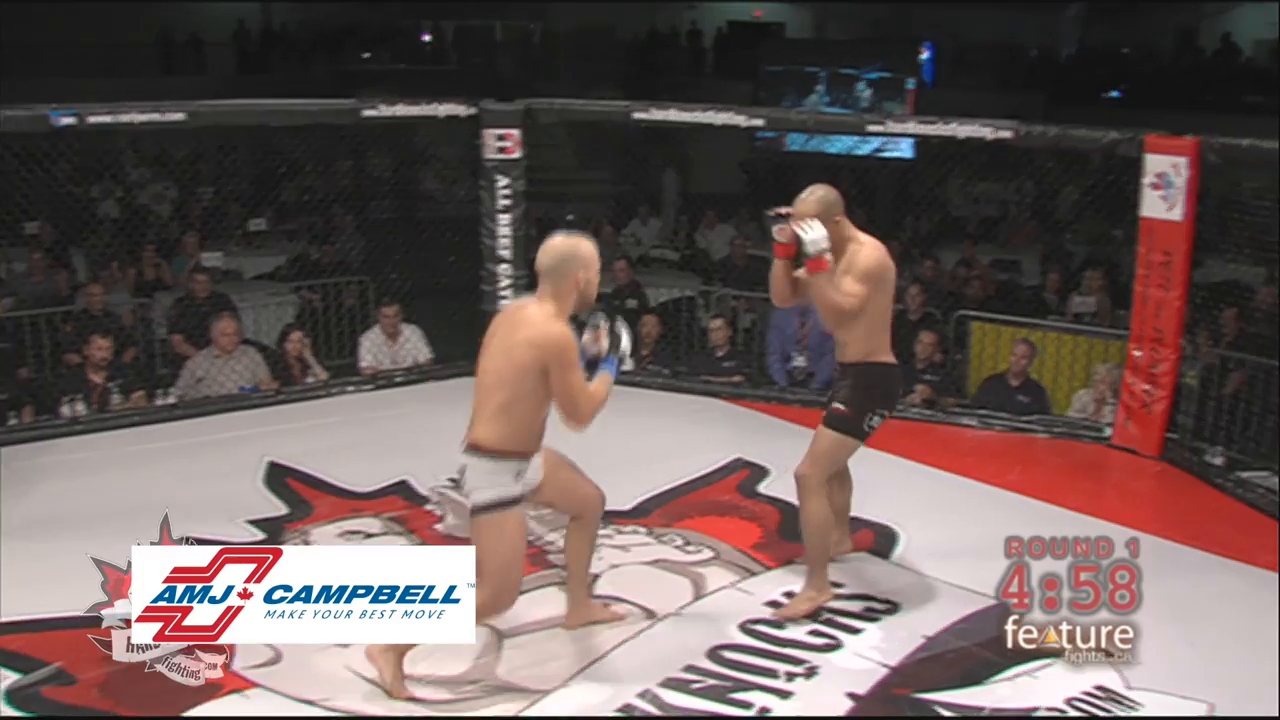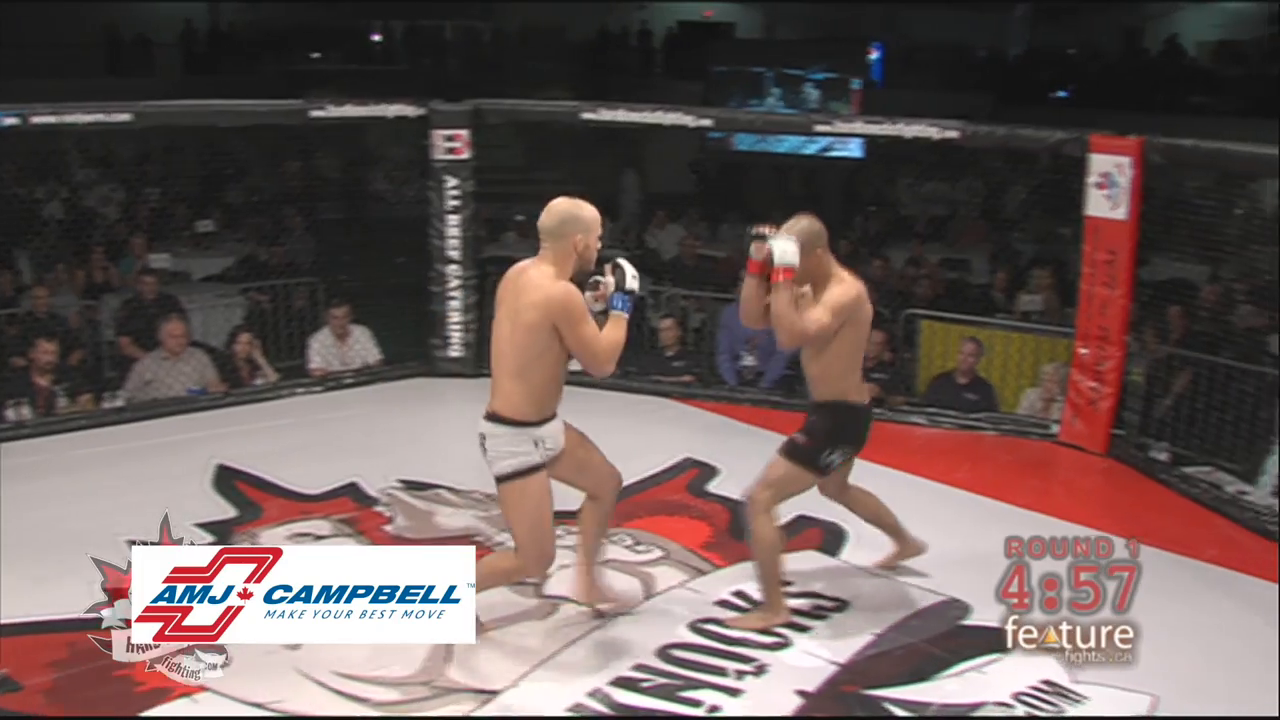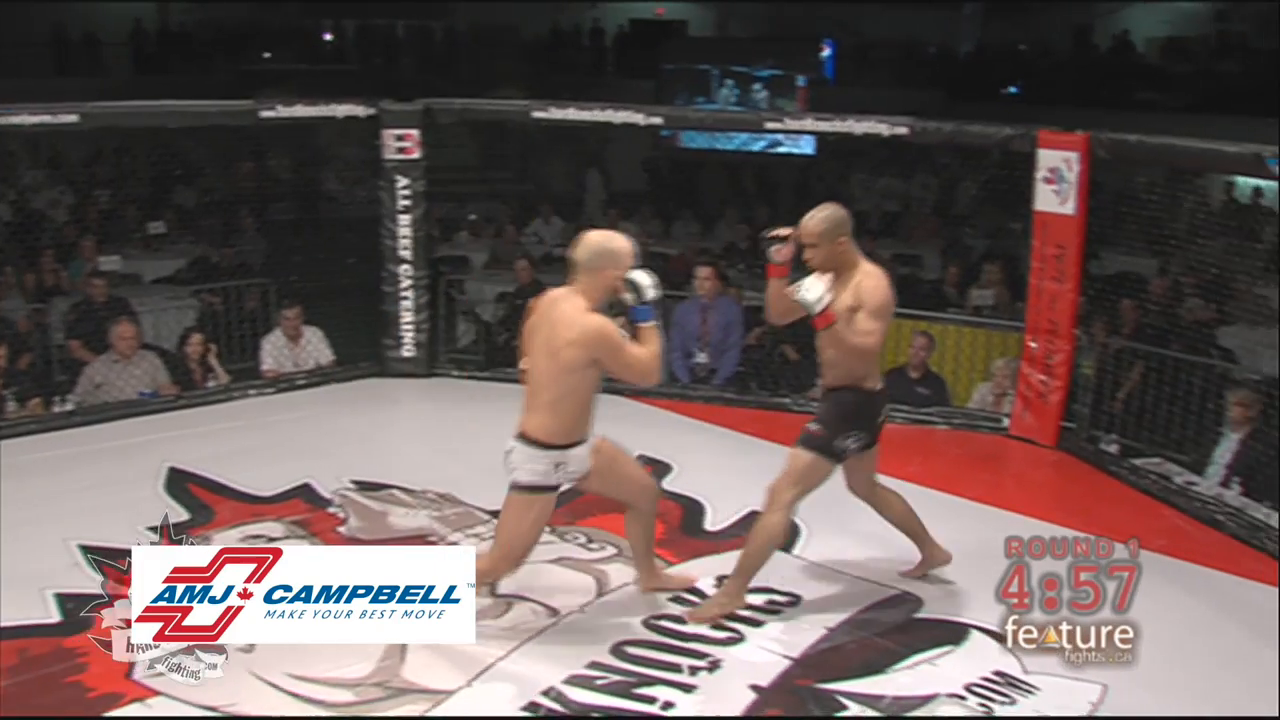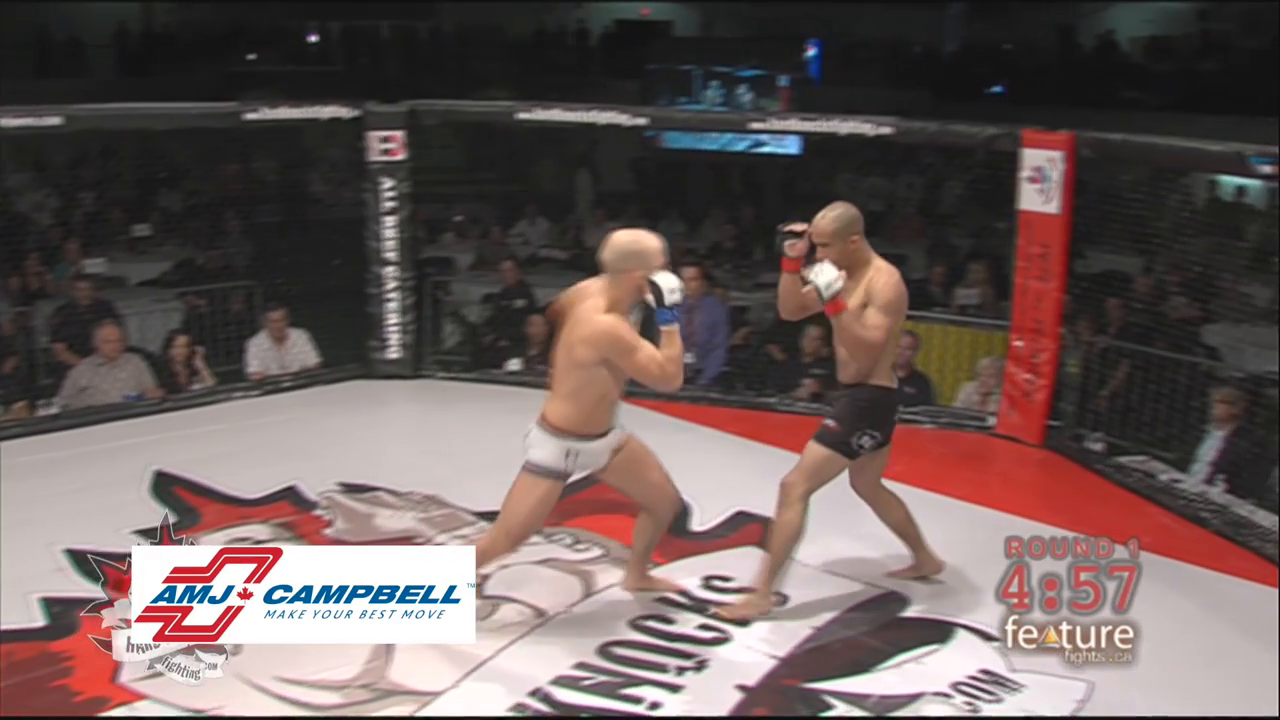
dt=0.2s
person 1, frame 1
left shoulder: (869, 256)
right shoulder: (830, 255)
left elbow: (833, 318)
right elbow: (783, 297)
left wrist: (816, 258)
right wrist: (783, 245)
left hip: (871, 378)
right hip: (849, 371)
left knee: (809, 475)
right knee: (829, 466)
left ankle: (816, 586)
right ankle: (840, 537)
person 1, frame 2
left shoulder: (845, 294)
right shoulder: (809, 290)
left elbow: (789, 338)
right elbow: (752, 318)
left wrist: (783, 275)
right wrist: (758, 265)
left hip: (839, 417)
right hip: (835, 408)
left knee: (759, 500)
right knee: (835, 488)
left ankle: (772, 606)
right ankle: (905, 543)
person 1, frame 3
left shoulder: (871, 284)
right shoulder: (829, 277)
left elbow: (863, 358)
right elbow: (777, 317)
left wrist: (824, 314)
right wrist: (779, 269)
left hip: (855, 403)
right hip: (852, 401)
left knee: (781, 494)
right knee: (864, 486)
left ankle: (733, 593)
right ankle: (931, 552)
person 1, frame 4
left shoulder: (884, 283)
right shoulder: (842, 274)
left elbow: (866, 353)
right elbow: (790, 311)
left wrist: (834, 302)
right wrist: (792, 260)
left hip: (868, 400)
right hip: (863, 397)
left knee: (794, 487)
right knee: (868, 487)
left ankle: (762, 593)
right ankle: (925, 559)
person 2, frame 1
left shoulder: (518, 311)
right shoulder: (554, 336)
right elbow: (580, 414)
left wrist: (581, 352)
right wrist: (610, 362)
left hip: (522, 457)
right hip: (495, 469)
left knee: (590, 503)
right knee: (499, 595)
left ankle: (579, 606)
right ankle: (389, 649)
person 2, frame 2
left shoulder: (519, 273)
right shoulder: (559, 295)
right elbow: (602, 363)
left wrist: (586, 305)
right wrist: (621, 302)
left hip: (541, 426)
right hip: (515, 437)
left knee: (607, 484)
right knee: (534, 561)
left ankle: (586, 581)
person 2, frame 3
left shoulder: (551, 301)
right shoulder: (594, 327)
left elbow: (530, 348)
right elbow: (648, 375)
right wrist: (646, 311)
left hip: (575, 444)
right hip: (544, 456)
left knee: (645, 494)
right knee: (503, 560)
left ankle: (650, 574)
person 2, frame 4
left shoulder: (592, 289)
right shoulder: (608, 329)
left elbow: (558, 309)
right elbow: (670, 379)
right wrist: (668, 314)
left hip: (604, 436)
right hip: (560, 444)
left knee: (666, 501)
right knee: (504, 539)
left ankle: (638, 574)
